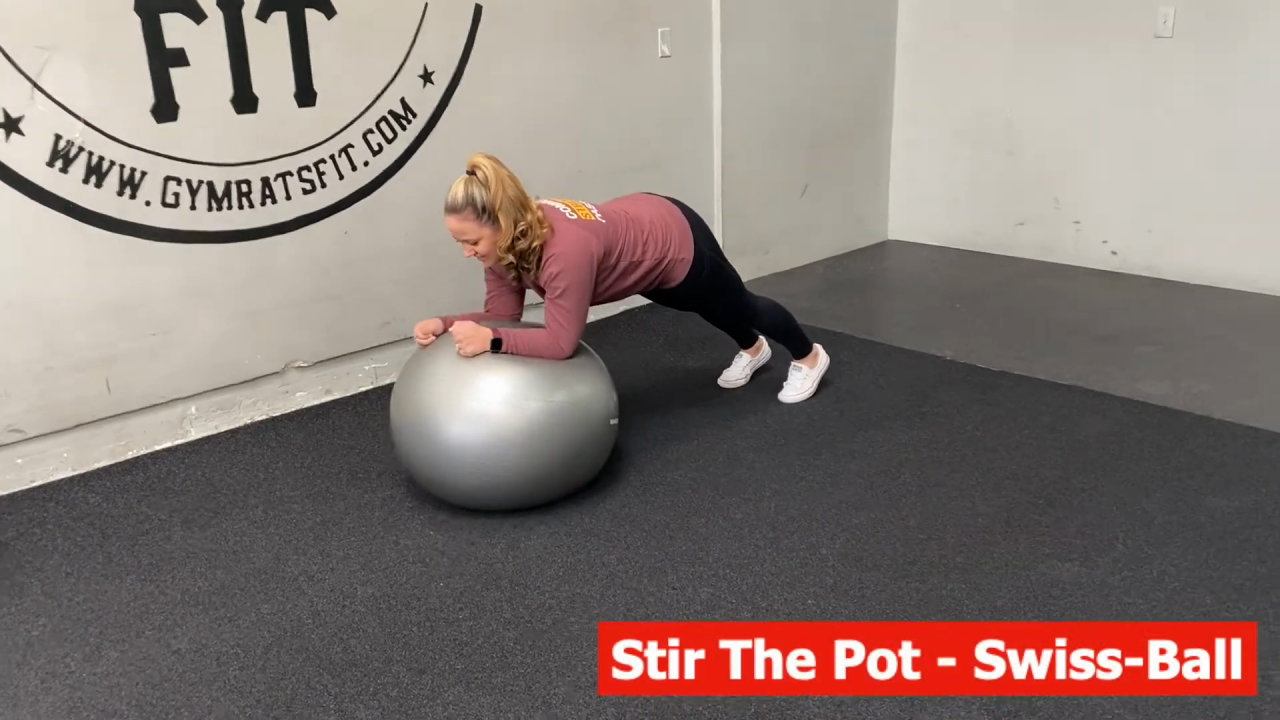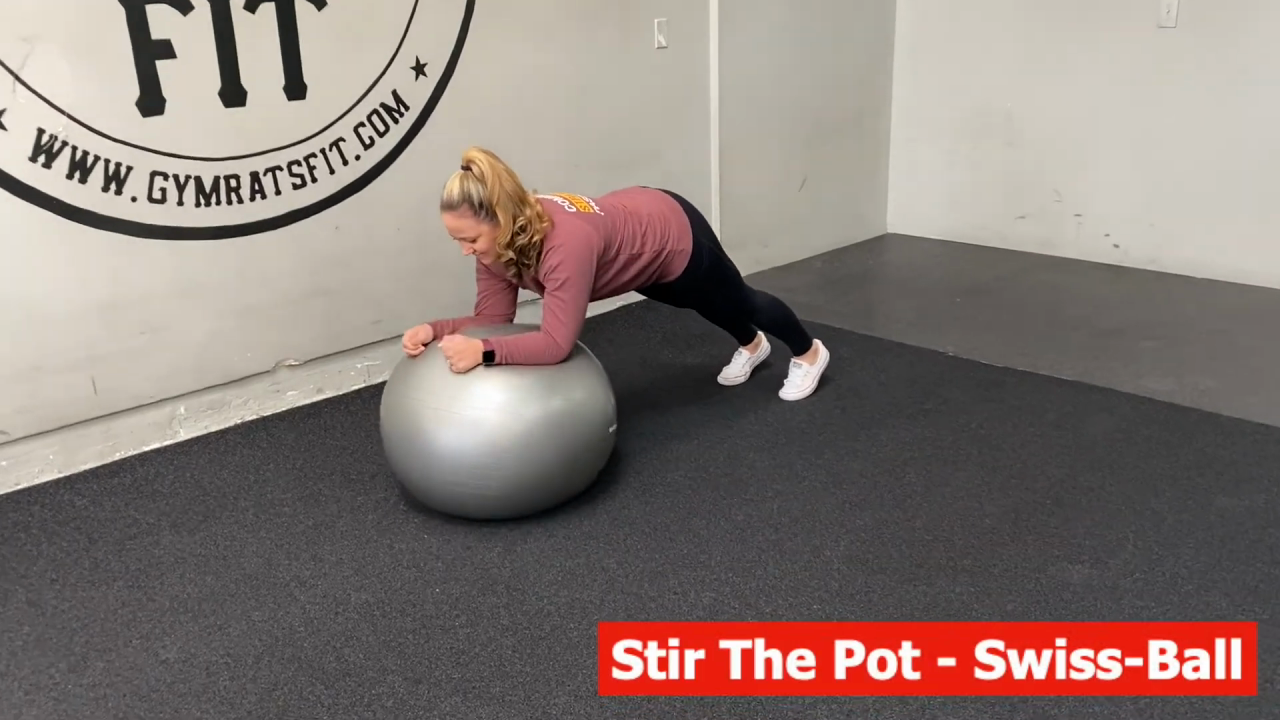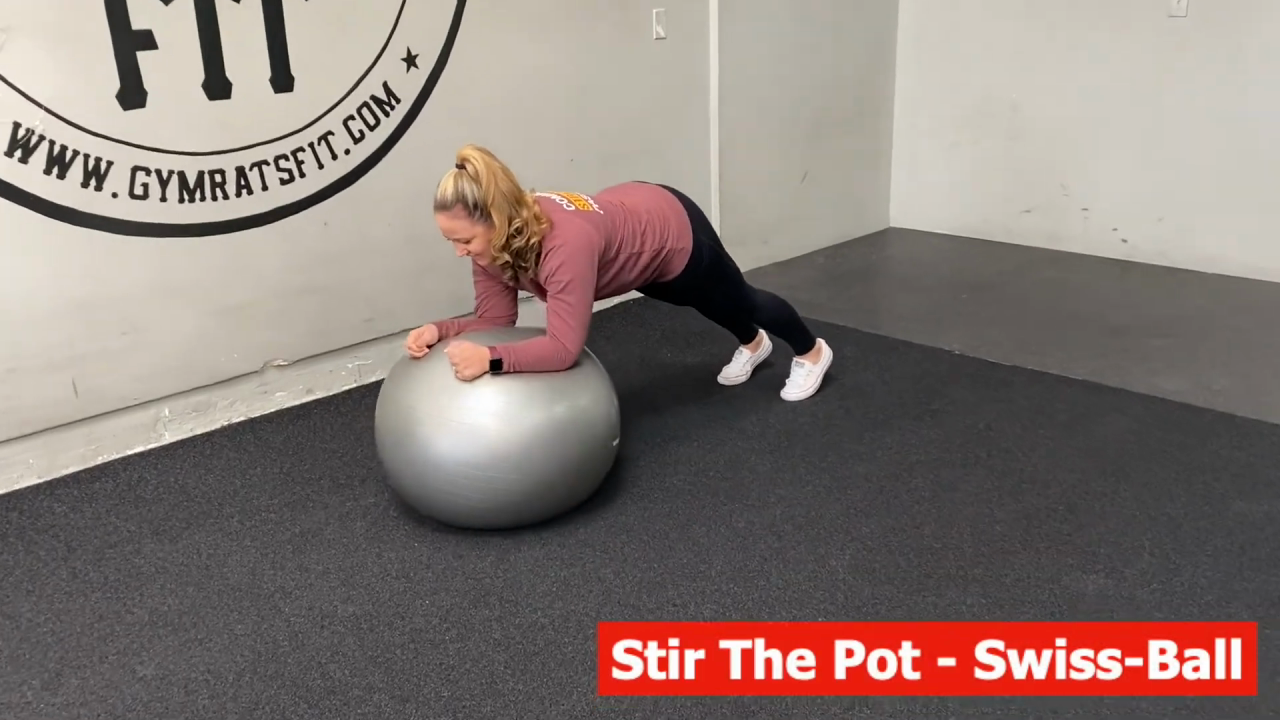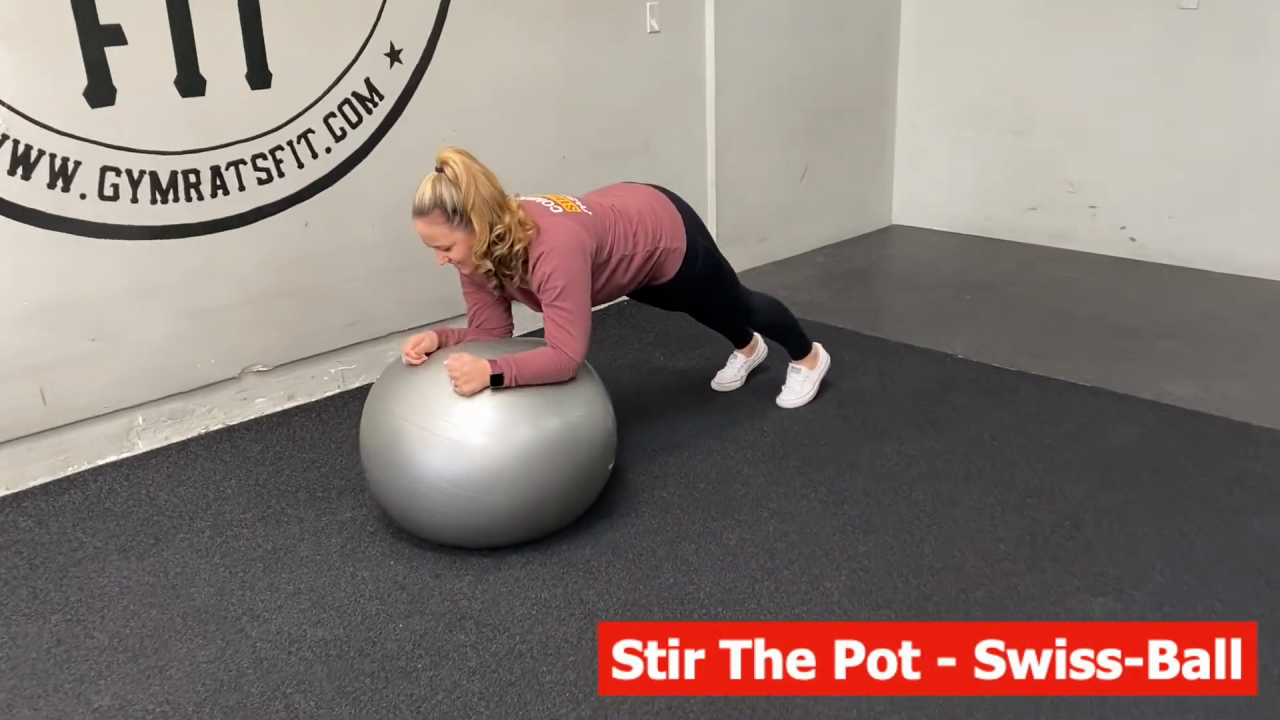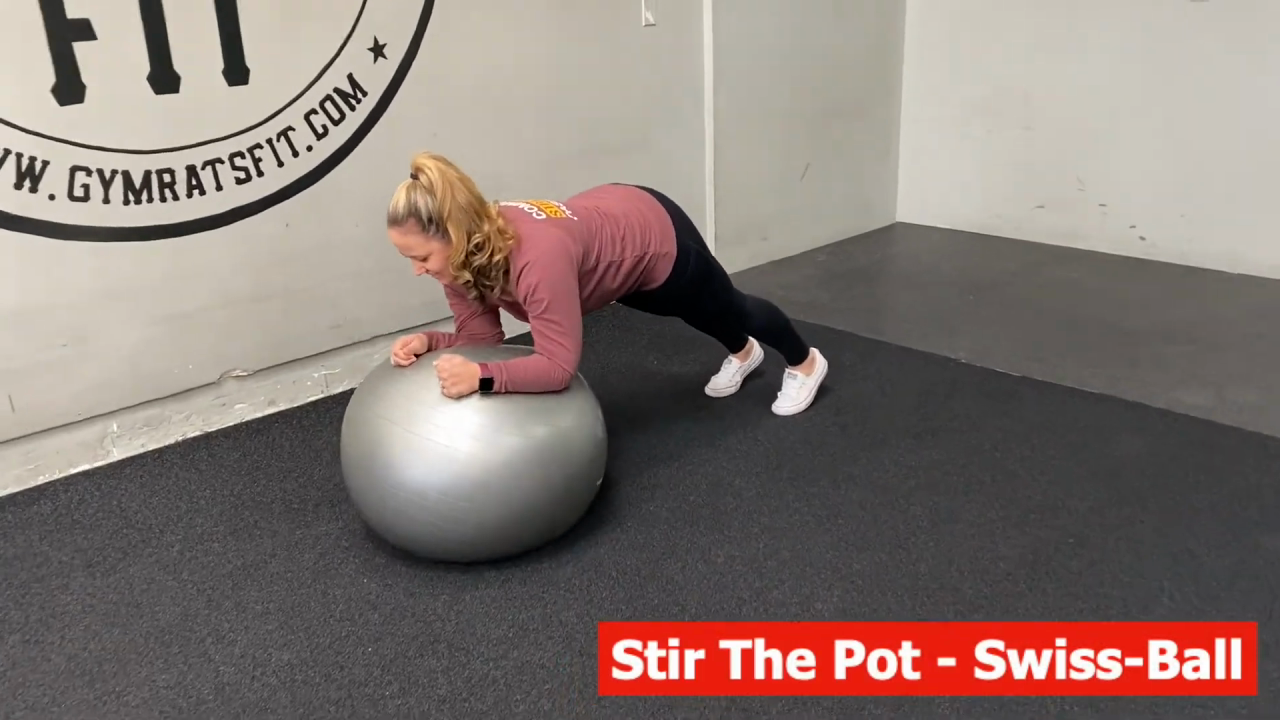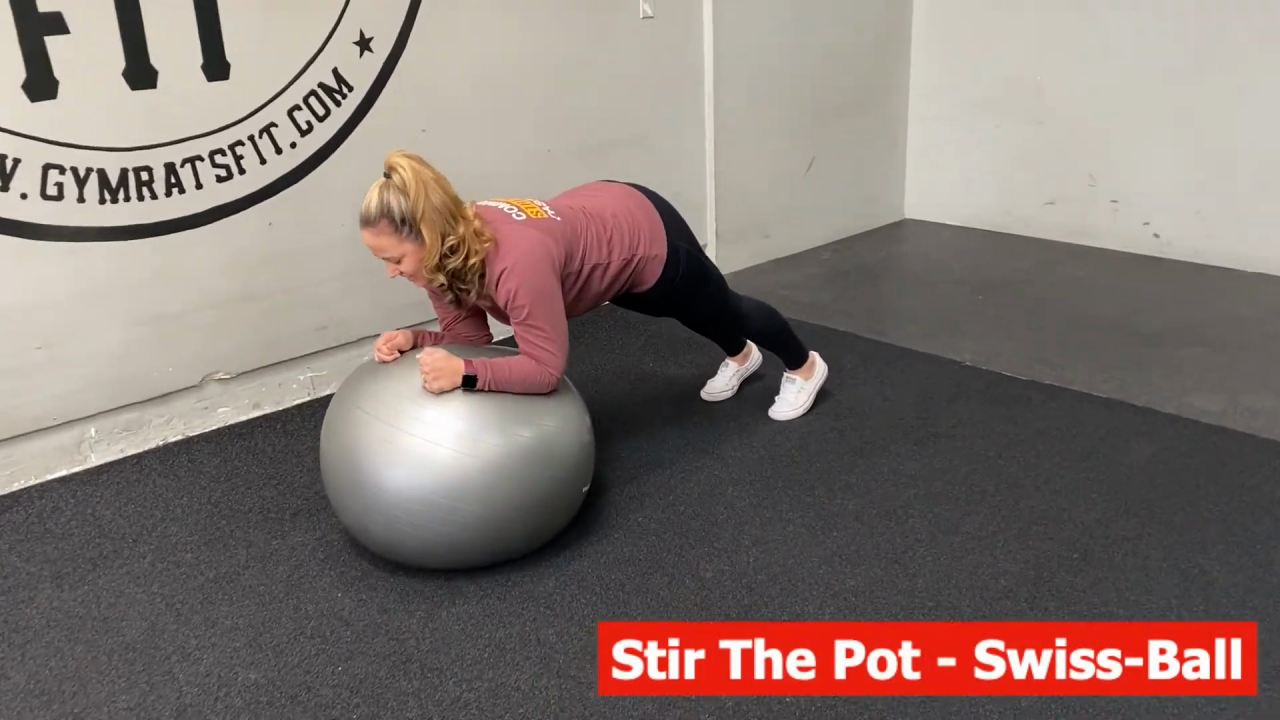
dt=0.3s
person 1, frame 1
left shoulder: (566, 249)
right shoulder: (503, 241)
left elbow: (561, 342)
right elbow: (501, 315)
left wrist: (490, 339)
right wrist: (447, 324)
left hip: (676, 245)
right hip: (638, 222)
left knee: (735, 305)
right knee: (711, 308)
left ankle: (808, 357)
right ankle: (752, 349)
person 1, frame 2
left shoulder: (567, 242)
right shoulder: (498, 236)
left elbow: (556, 343)
right elbow: (491, 317)
left wrist: (482, 351)
right wrist: (436, 329)
left hip: (674, 238)
right hip: (633, 219)
left knee: (737, 300)
right knee: (709, 304)
left ankle: (808, 353)
right ankle: (752, 346)
person 1, frame 3
left shoulder: (566, 243)
right shoulder: (493, 237)
left elbow: (564, 347)
right elbow: (493, 319)
left wrist: (489, 358)
right wrist: (441, 329)
left hip: (674, 234)
right hip: (631, 213)
left knee: (734, 299)
right knee: (712, 305)
left ankle: (811, 352)
right ankle: (752, 343)
person 1, frame 4
left shoulder: (555, 248)
right shoulder: (476, 247)
left elbow: (566, 355)
right elbow: (490, 331)
left wrist: (489, 373)
right wrist: (440, 338)
left hip: (668, 236)
right hip: (620, 215)
left knee: (732, 302)
right knee: (704, 307)
left ankle: (808, 358)
right ankle: (748, 349)
person 1, frame 5
left shoulder: (537, 257)
right shoulder: (459, 253)
left elbow: (558, 365)
right elbow: (480, 337)
left wrist: (480, 376)
right wrist: (430, 341)
left hip: (656, 239)
left knee: (723, 306)
right knee: (698, 312)
left ankle: (805, 363)
right ankle: (742, 352)
person 1, frame 6
left shoulder: (517, 261)
right shoulder: (442, 252)
left elbow: (545, 368)
right elbow: (468, 335)
left wrist: (463, 372)
right wrist: (415, 339)
left hip: (646, 240)
left knee: (719, 307)
right knee: (694, 311)
left ankle: (804, 366)
right ankle: (741, 356)
